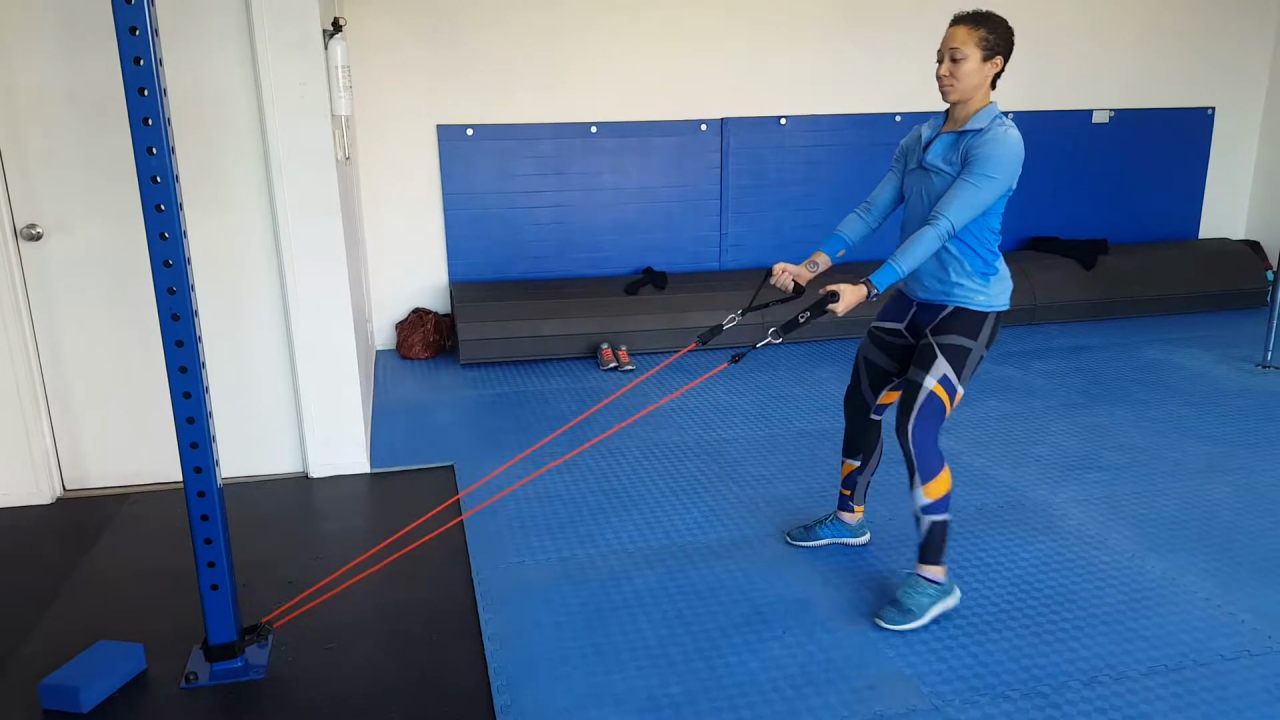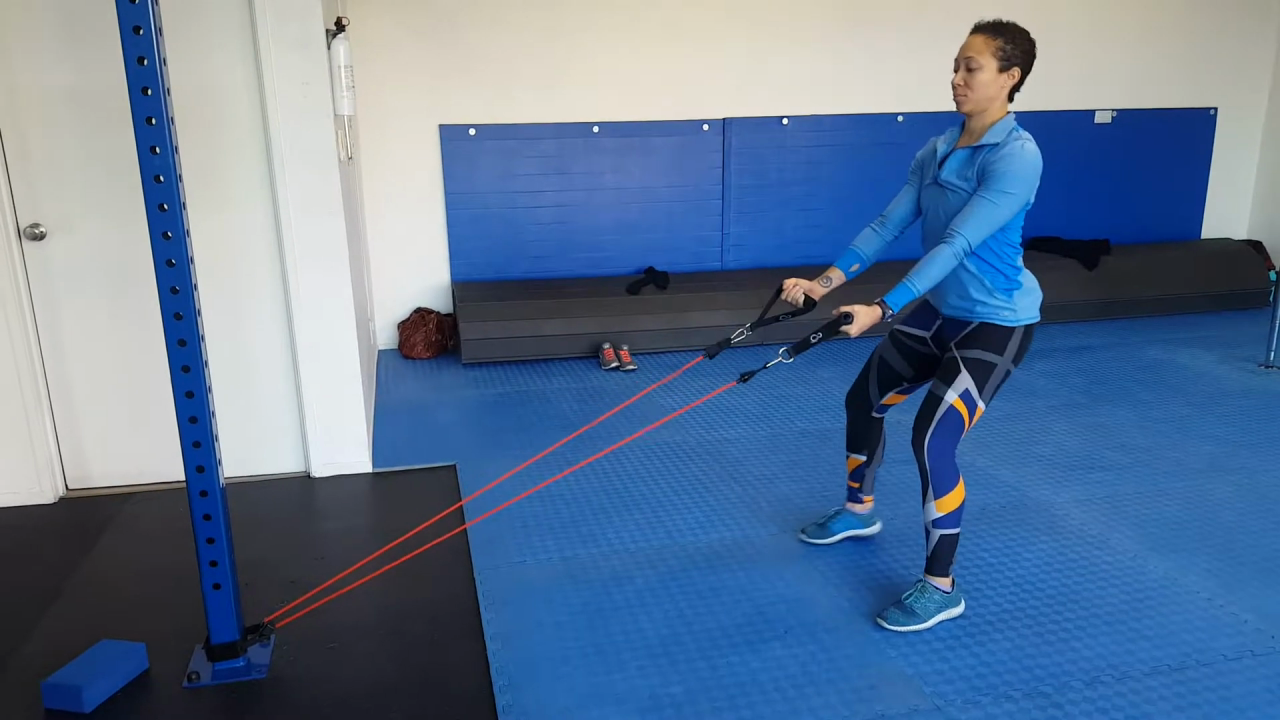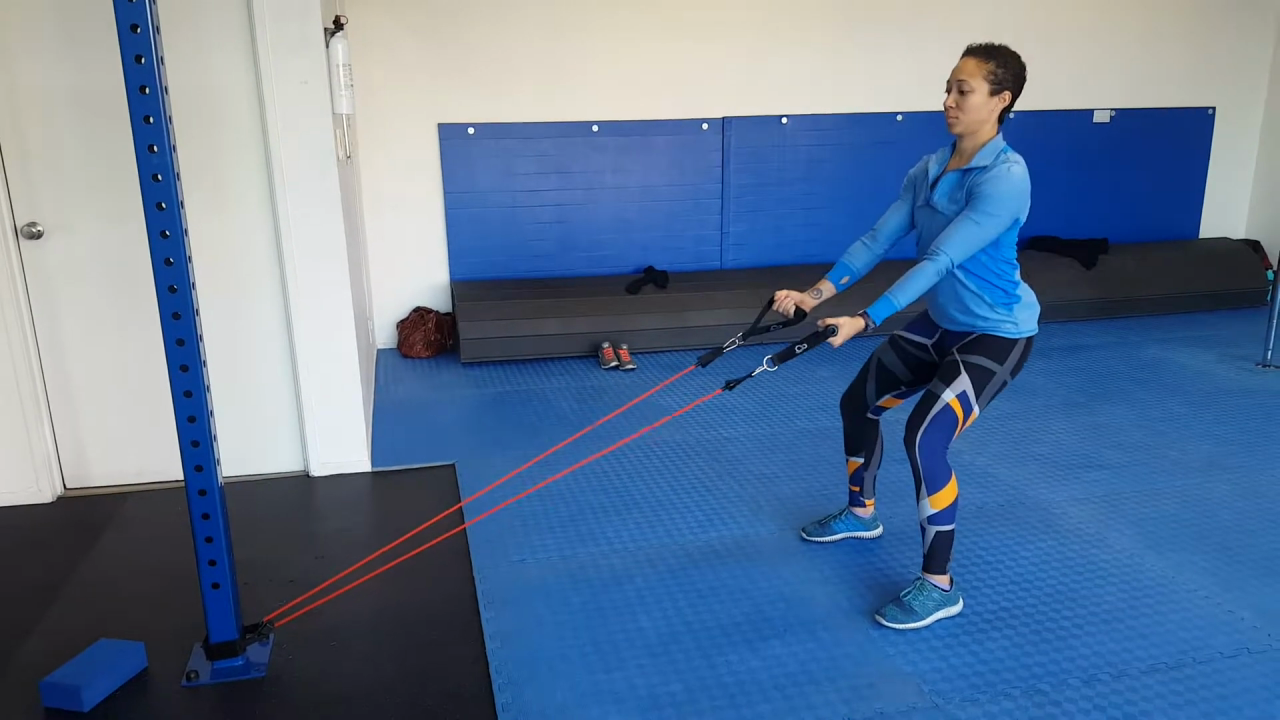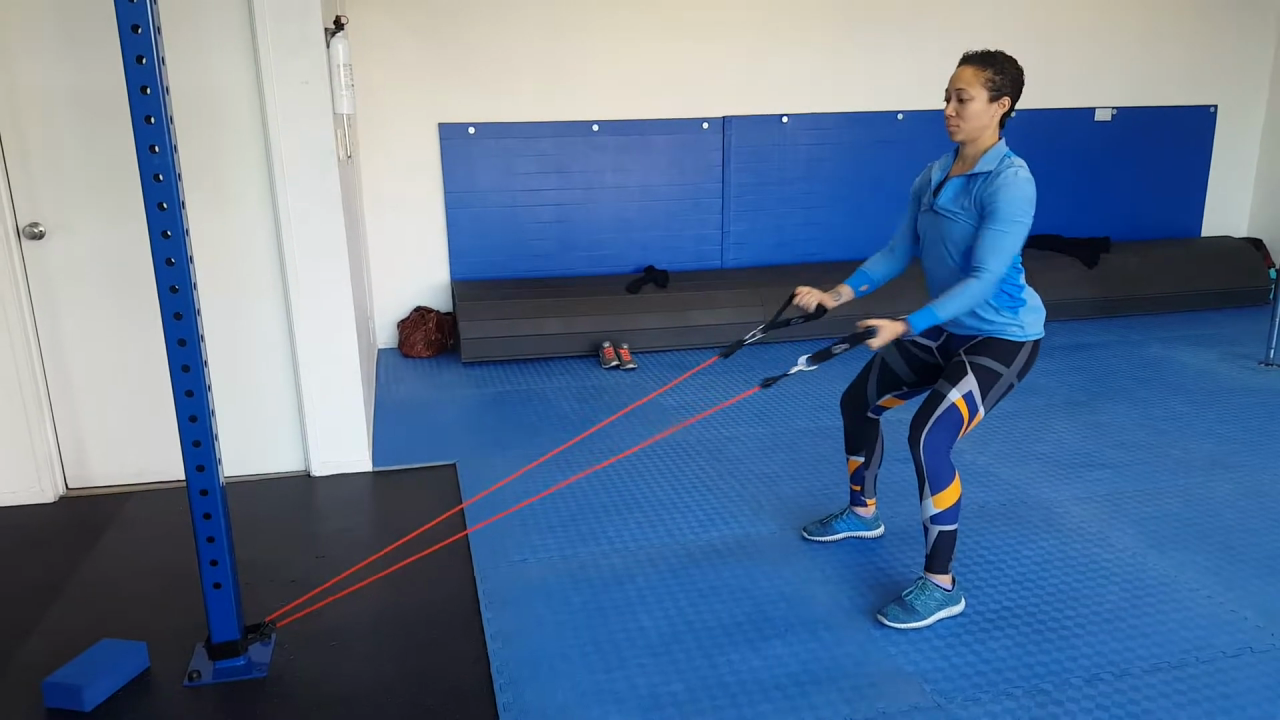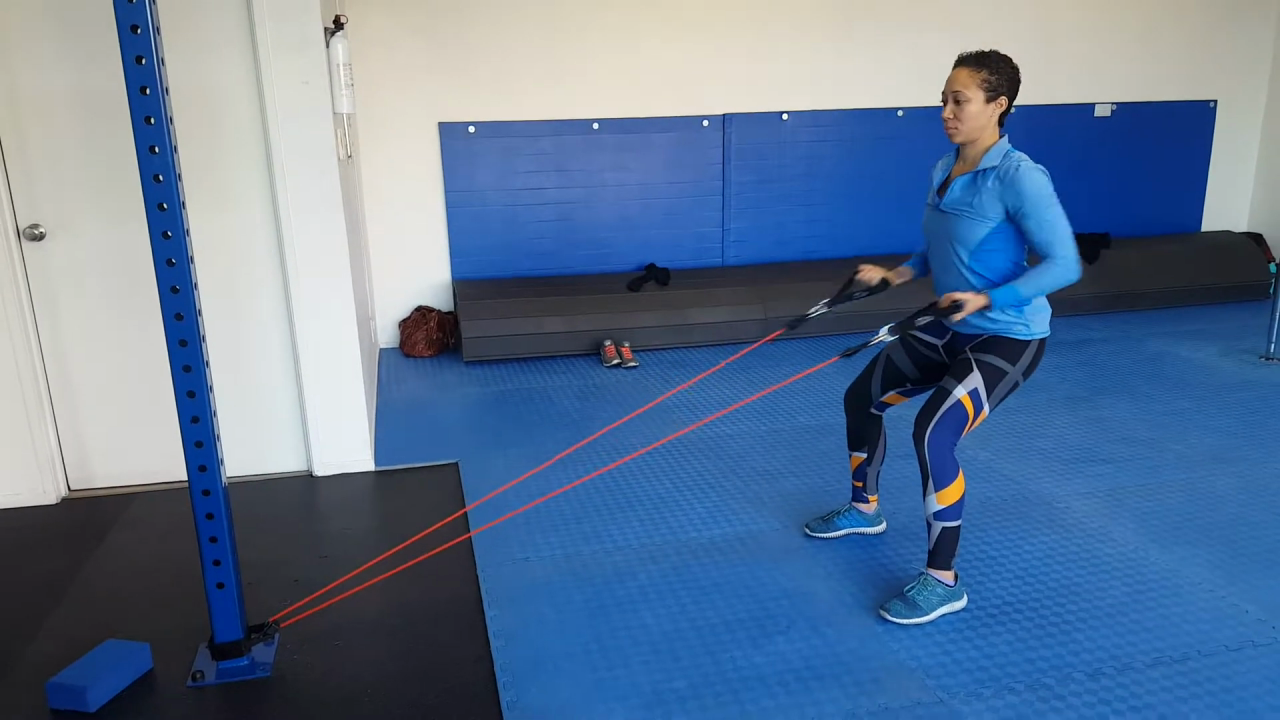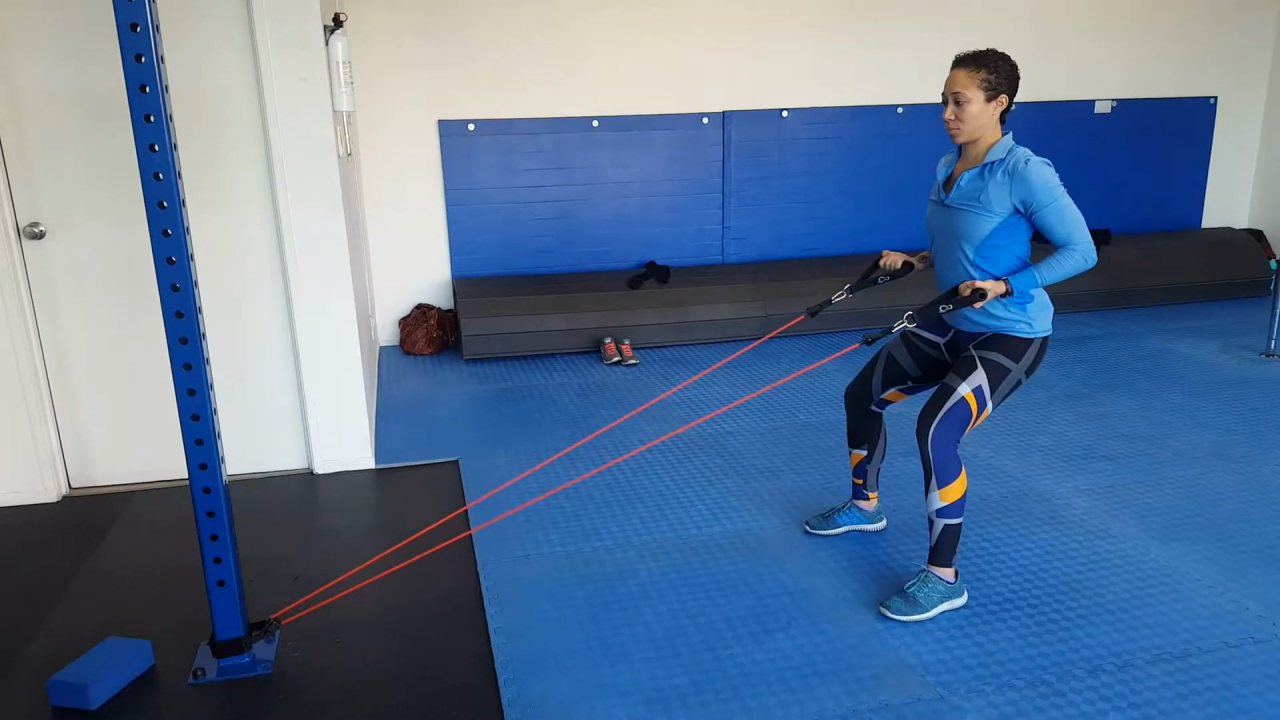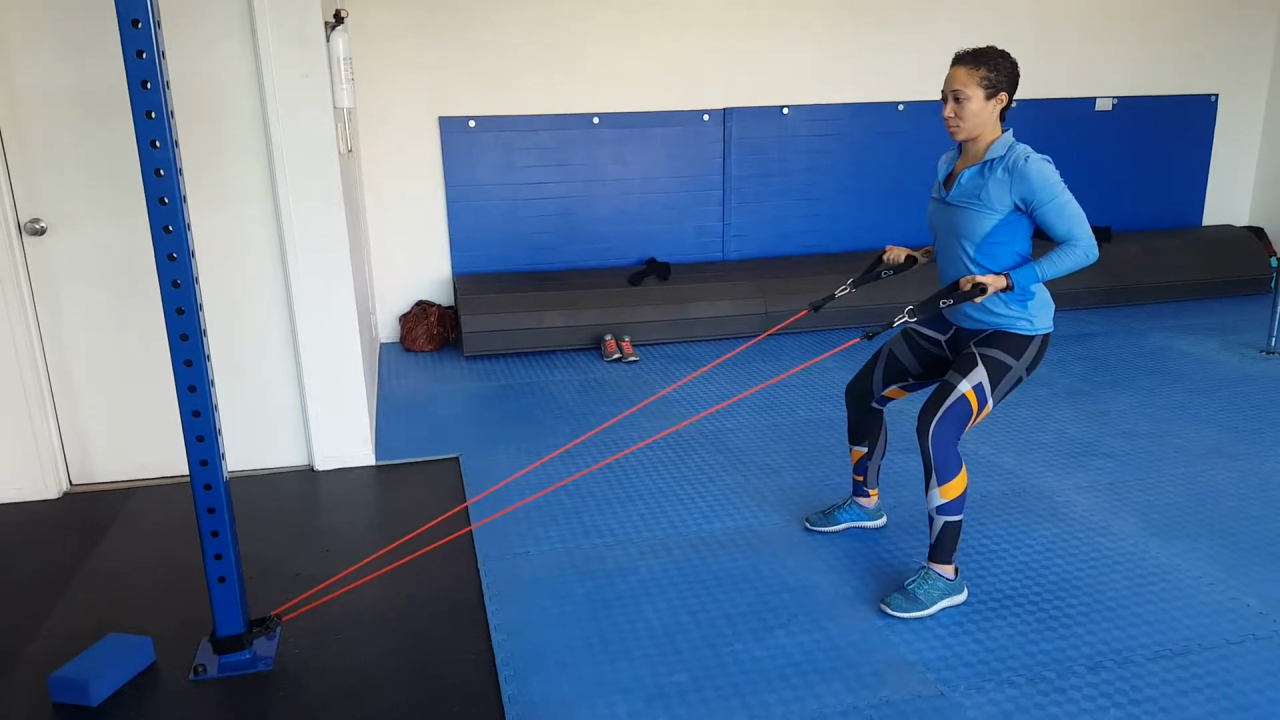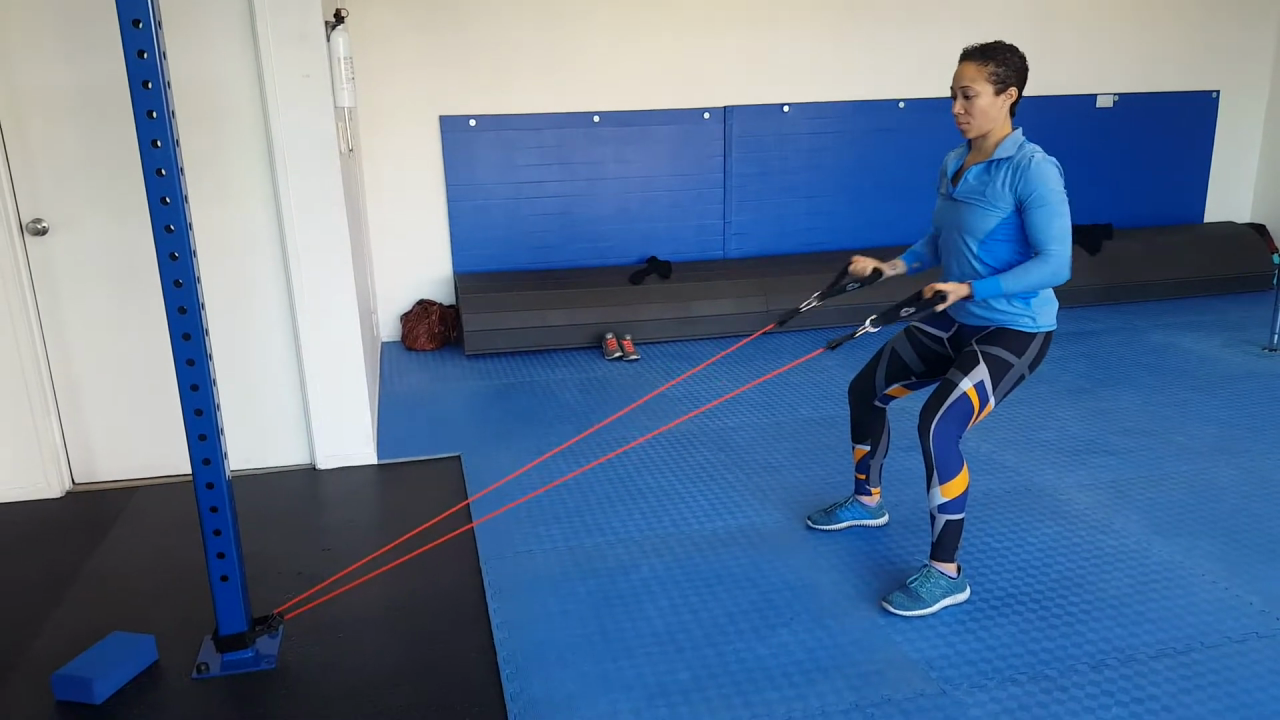
dt=0.3s
person 1, frame 1
left shoulder: (999, 143)
right shoulder: (919, 138)
left elbow: (940, 228)
right elbow: (872, 210)
left wrist: (866, 288)
right wrist: (812, 265)
left hip: (967, 308)
right hip: (912, 298)
left knee: (917, 426)
right knee: (860, 404)
left ankle: (935, 577)
right ankle: (848, 518)
person 1, frame 2
left shoulder: (1017, 157)
right shoulder: (936, 150)
left elbow: (957, 245)
right elbow: (889, 224)
left wrist: (881, 309)
right wrist: (825, 281)
left hip: (995, 322)
right hip: (939, 310)
left knee: (933, 437)
right knee: (864, 398)
left ankle: (941, 586)
right ankle: (859, 509)
person 1, frame 3
left shoulder: (1005, 178)
right shoulder: (928, 170)
left elbow: (938, 262)
right elbow: (877, 240)
left wrist: (863, 320)
right wrist: (815, 294)
left hip: (996, 334)
right hip: (940, 323)
left knee: (924, 437)
right knee: (858, 402)
left ankle: (939, 585)
right ankle: (861, 512)
person 1, frame 4
left shoulder: (1011, 183)
right shoulder: (932, 177)
left elbow: (982, 281)
right elbow: (896, 254)
left wrist: (903, 326)
right wrist: (834, 295)
left hip: (1002, 337)
right hip: (946, 329)
left knee: (928, 436)
right knee: (858, 401)
left ankle: (941, 584)
right ankle: (863, 511)
person 1, frame 5
left shoulder: (1019, 178)
right shoulder: (943, 172)
left elbow: (1065, 265)
left wrist: (985, 299)
right wrist: (898, 273)
left hip: (1009, 336)
right hip: (951, 330)
left knee: (932, 432)
right knee: (861, 397)
left ankle: (943, 581)
right ankle: (864, 508)
person 1, frame 6
left shoulder: (1026, 173)
right shoulder: (947, 168)
left elbow: (1080, 251)
left wrist: (1004, 286)
right wrist: (915, 262)
left hip: (1011, 334)
right hip: (953, 324)
left knee: (935, 429)
right knee: (861, 394)
left ankle: (944, 577)
right ankle: (865, 505)
person 1, frame 7
left shoulder: (1027, 170)
right shoulder: (948, 165)
left elbow: (1082, 247)
left wrist: (1005, 280)
right wrist: (918, 255)
left hip: (1011, 330)
right hip: (954, 320)
left knee: (935, 426)
right knee: (863, 391)
left ankle: (944, 575)
right ankle: (865, 502)
person 1, frame 8
left shoulder: (1032, 169)
right shoulder: (954, 164)
left elbow: (1056, 263)
left wrist: (971, 288)
right wrist: (892, 266)
left hip: (1015, 328)
right hip: (957, 320)
left knee: (938, 425)
right knee: (866, 390)
left ankle: (946, 573)
right ankle: (867, 501)
